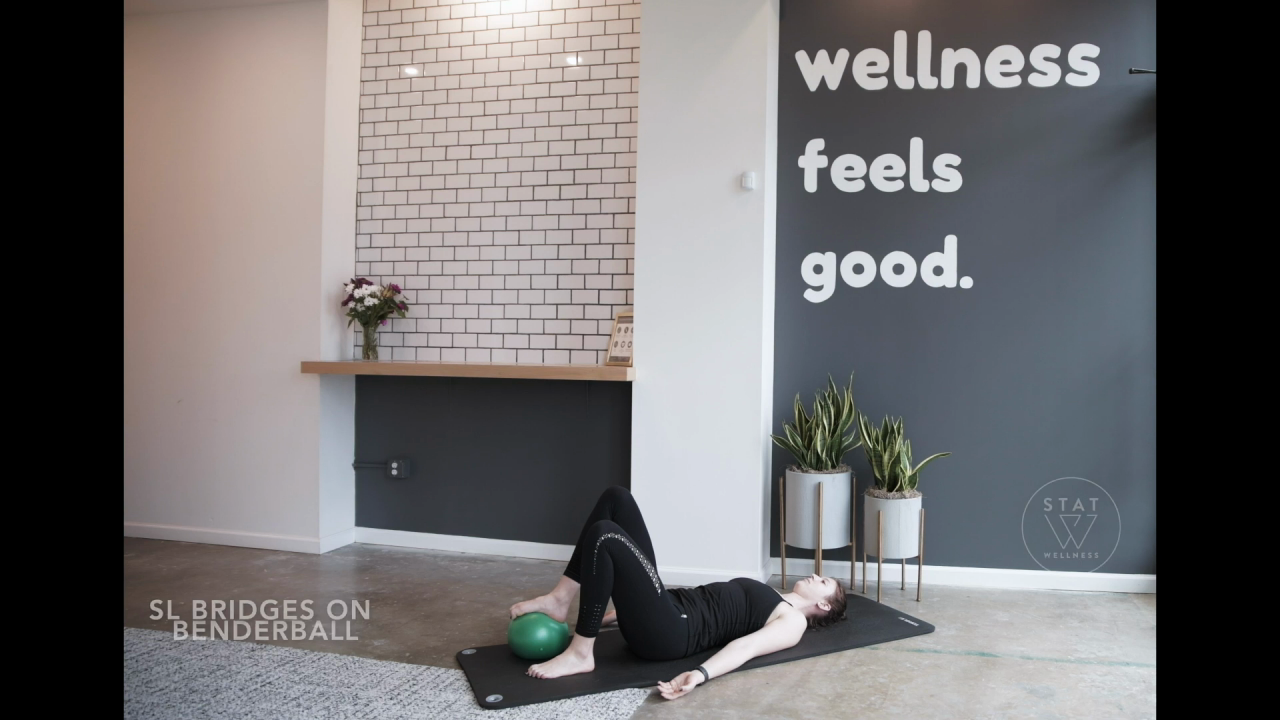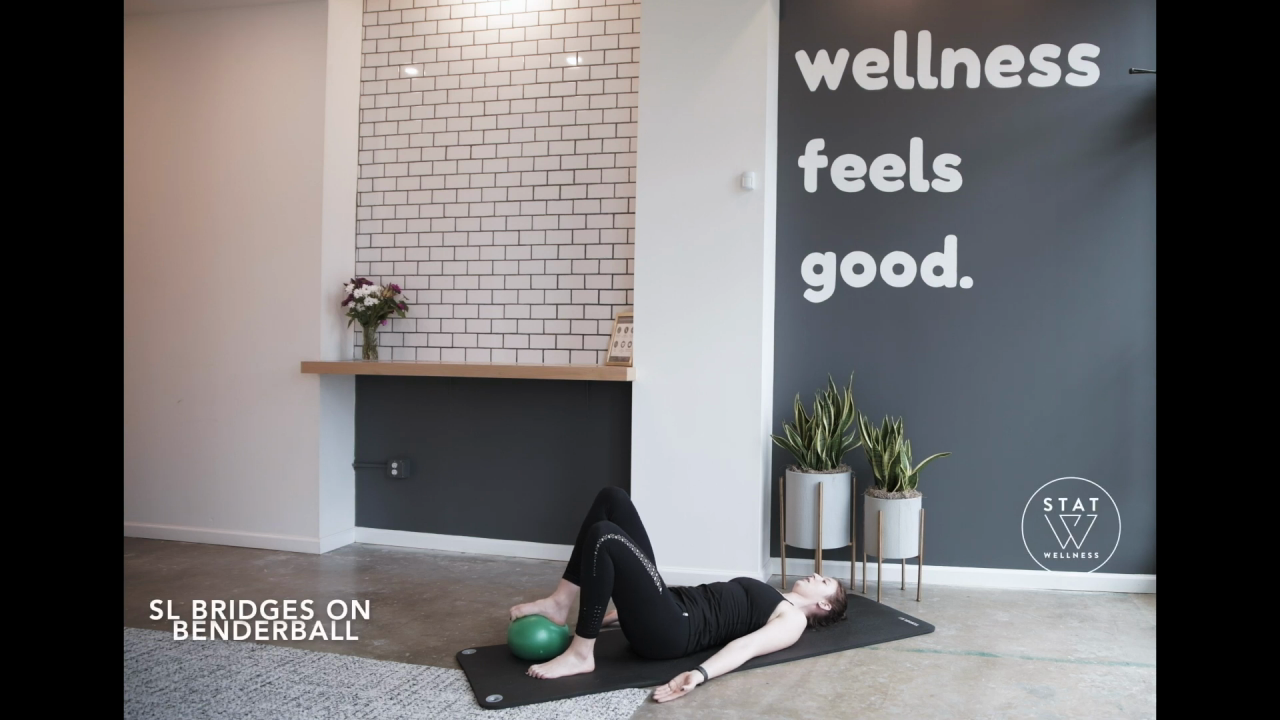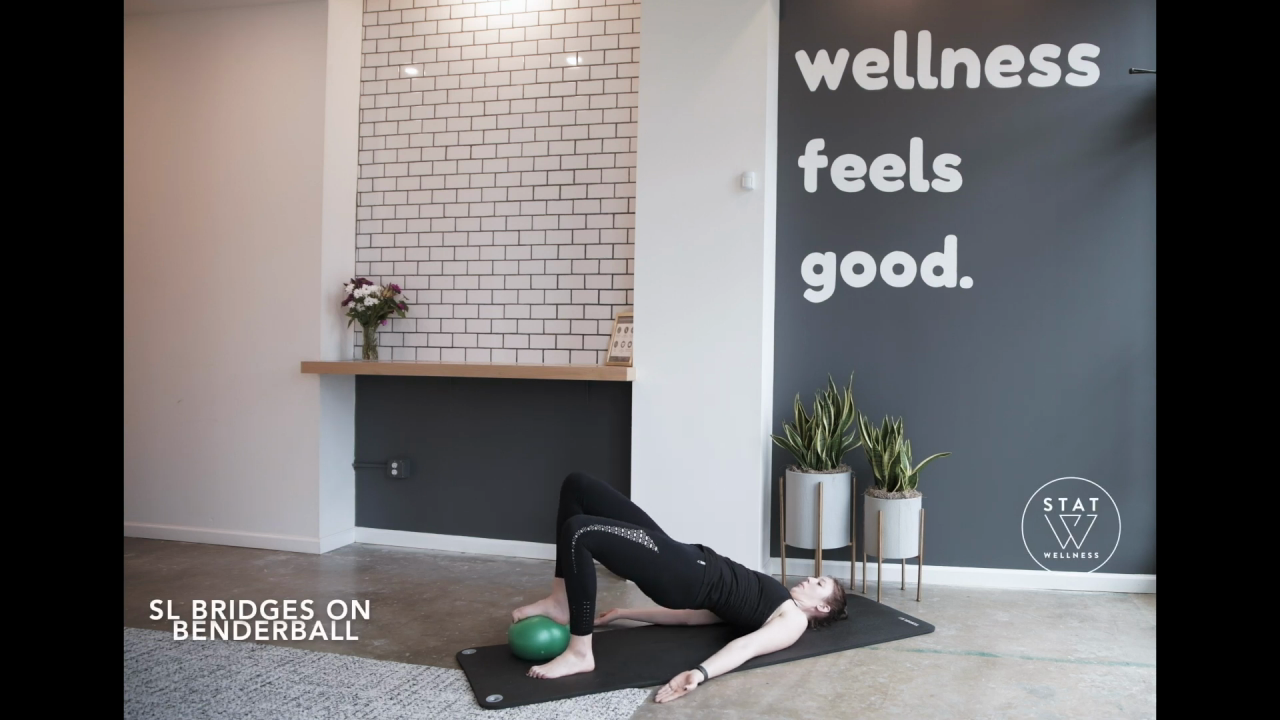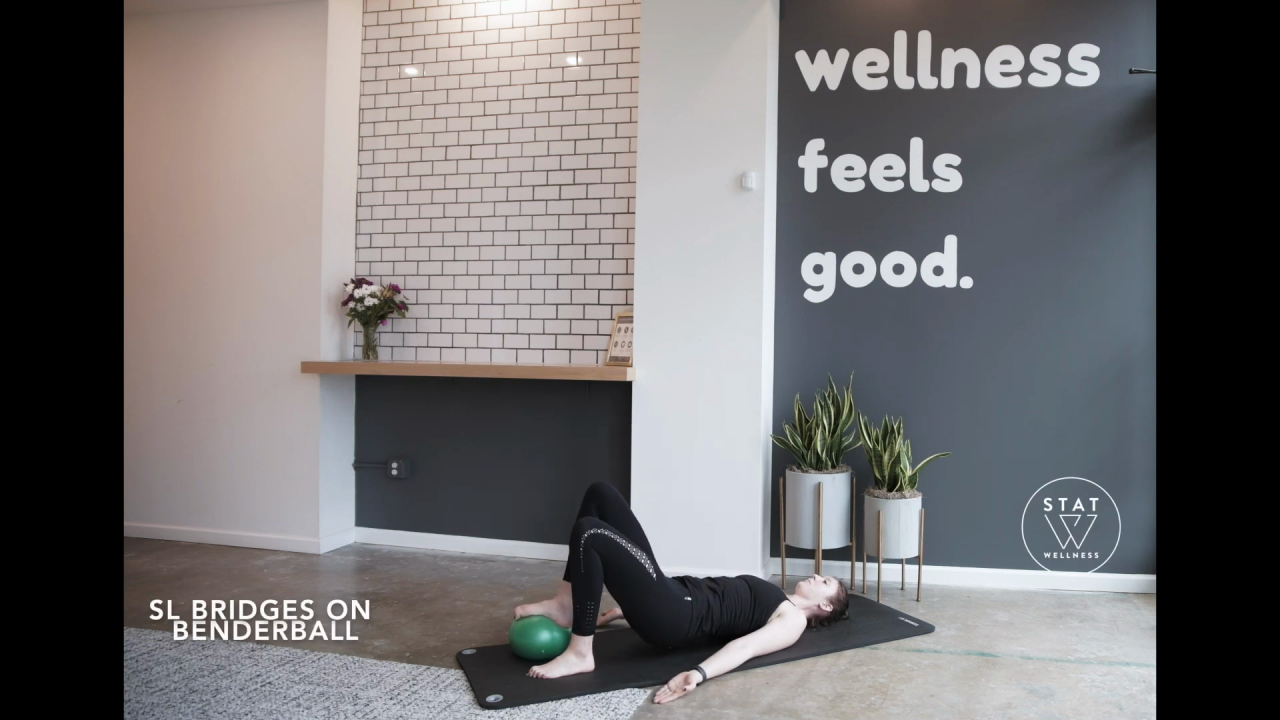
dt=1s
person 1, frame 1
left shoulder: (793, 621)
right shoulder: (769, 601)
left elbow: (746, 647)
left wrist: (698, 675)
right wrist: (620, 610)
left hip: (667, 632)
right hip: (668, 610)
left knee: (603, 535)
right knee: (616, 498)
left ankle: (579, 655)
right ankle: (559, 599)
person 1, frame 2
left shoulder: (793, 619)
right shoulder: (769, 602)
left elbow: (745, 647)
left wrist: (698, 675)
right wrist: (621, 610)
left hip: (669, 629)
right hip: (668, 608)
left knee: (603, 536)
right knee: (612, 498)
left ankle: (580, 655)
right ankle: (559, 603)
person 1, frame 3
left shoulder: (793, 620)
right shoulder: (771, 603)
left elbow: (747, 647)
left wrist: (699, 674)
right wrist: (621, 614)
left hip: (685, 574)
right hip: (678, 562)
left knee: (578, 532)
right knee: (577, 485)
left ankle: (580, 654)
right ankle: (561, 602)
person 1, frame 4
left shoulder: (793, 620)
right shoulder: (772, 604)
left elbow: (745, 647)
left wrist: (697, 674)
right wrist: (622, 610)
left hip: (673, 614)
right hip: (674, 595)
left knee: (588, 532)
right knee: (601, 494)
left ankle: (579, 655)
right ankle: (565, 605)
